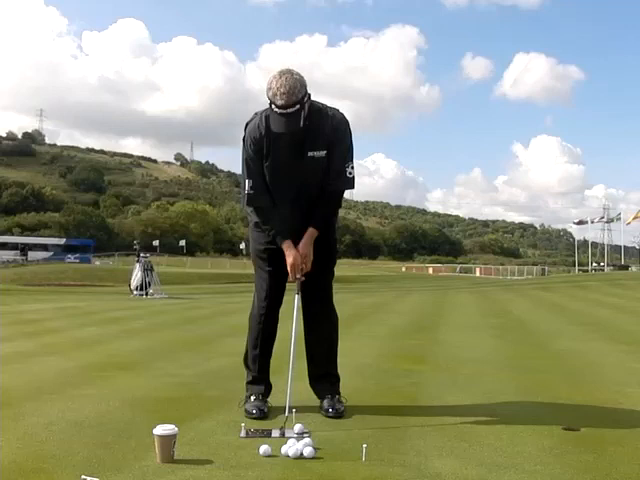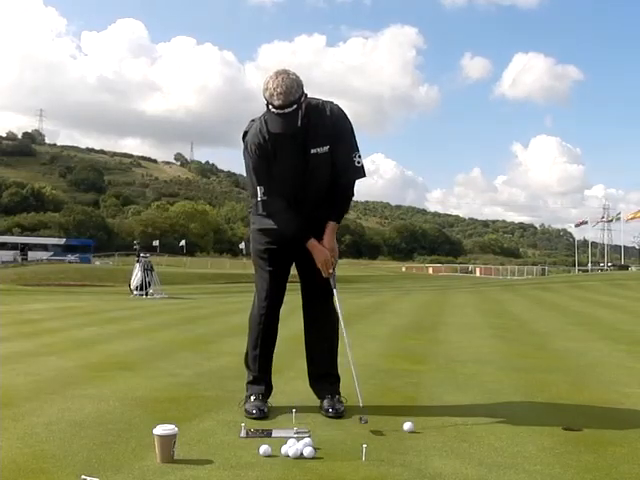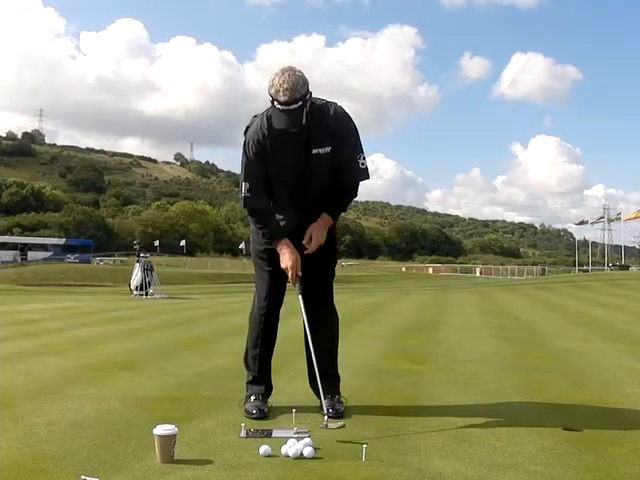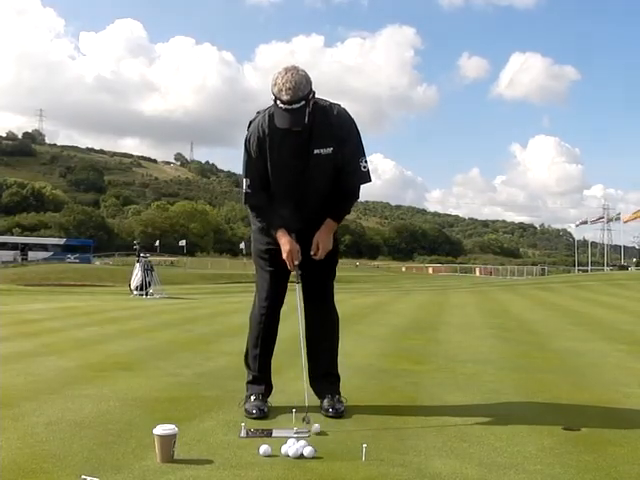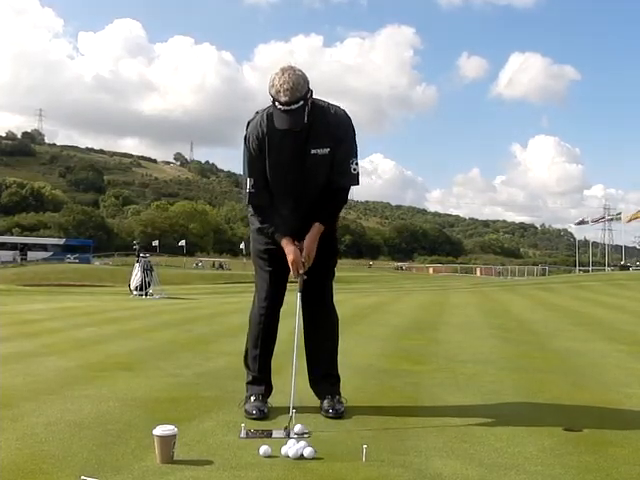
dt=1s
person 1, frame 1
left shoulder: (334, 124)
right shoulder: (256, 130)
left elbow: (336, 189)
right elbow: (256, 198)
left wrist: (310, 238)
right wrist: (286, 245)
left hip: (317, 228)
right hip: (269, 228)
left knee: (320, 305)
right knee: (265, 304)
left ankle: (328, 389)
right ankle: (256, 388)
person 1, frame 2
left shoulder: (332, 118)
right shoulder: (256, 135)
left elbow: (346, 180)
right elbow: (269, 202)
left wrist: (330, 231)
right wrist: (311, 245)
left hip: (321, 225)
right hip: (272, 227)
left knee: (321, 304)
right knee: (267, 304)
left ankle: (328, 389)
right ankle: (257, 389)
person 1, frame 3
left shoulder: (337, 121)
right shoulder: (258, 131)
left elbow: (350, 180)
right elbow: (253, 199)
left wrist: (325, 221)
right wrist: (283, 245)
left hip: (319, 225)
right hip: (271, 228)
left knee: (322, 305)
right knee: (266, 303)
left ankle: (329, 389)
right ankle: (256, 389)
person 1, frame 4
left shoulder: (339, 122)
right shoulder: (261, 127)
left elbow: (351, 183)
right elbow: (253, 194)
left wrist: (329, 227)
right wrist: (281, 235)
left hip: (321, 227)
right hip: (272, 228)
left knee: (322, 305)
right knee: (266, 304)
left ankle: (328, 389)
right ankle: (257, 389)
person 1, frame 5
left shoulder: (337, 122)
right shoulder: (258, 128)
left elbow: (340, 187)
right elbow: (256, 197)
left wrist: (315, 233)
right wrist: (285, 242)
left hip: (319, 227)
right hip: (270, 228)
left knee: (320, 304)
right knee: (266, 304)
left ankle: (328, 389)
right ankle: (256, 389)
